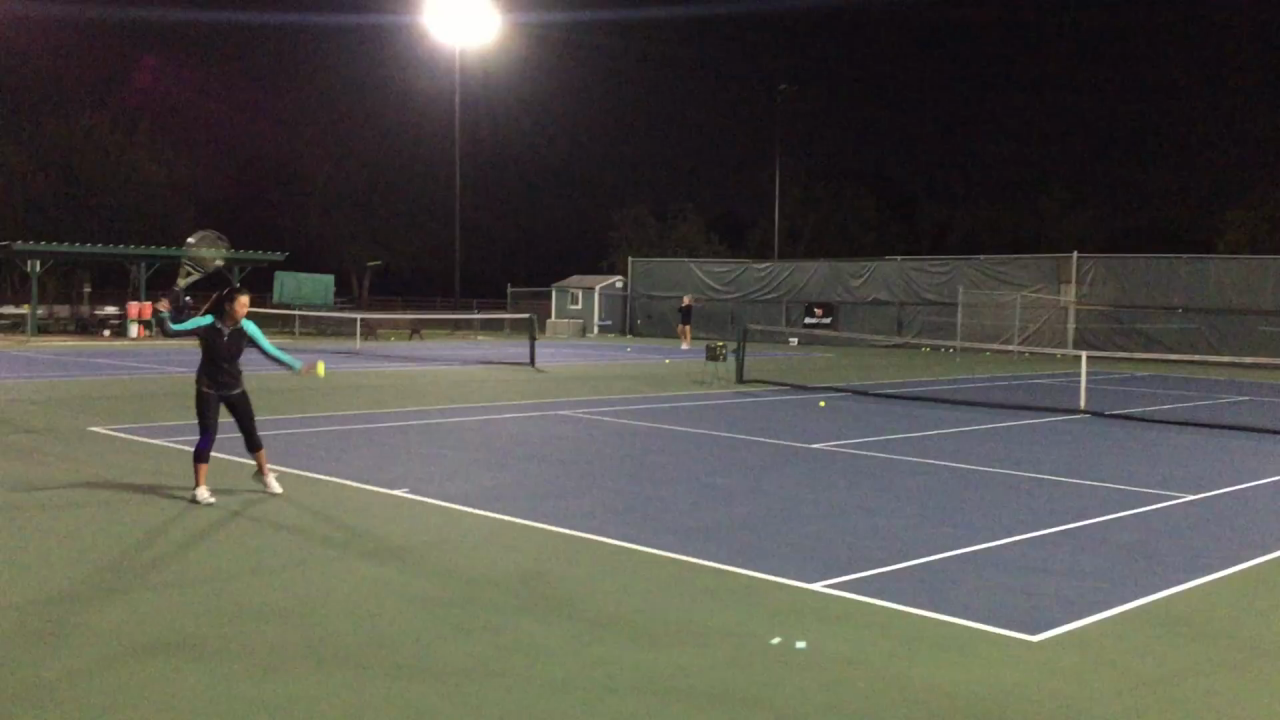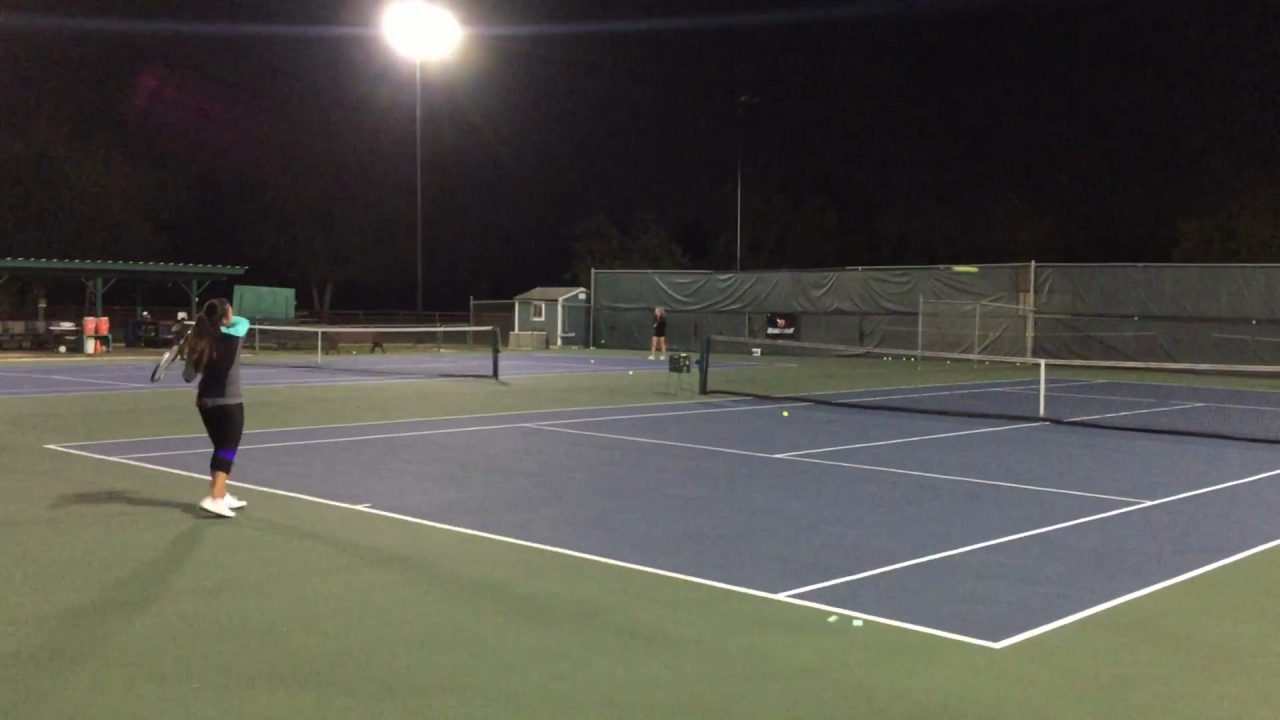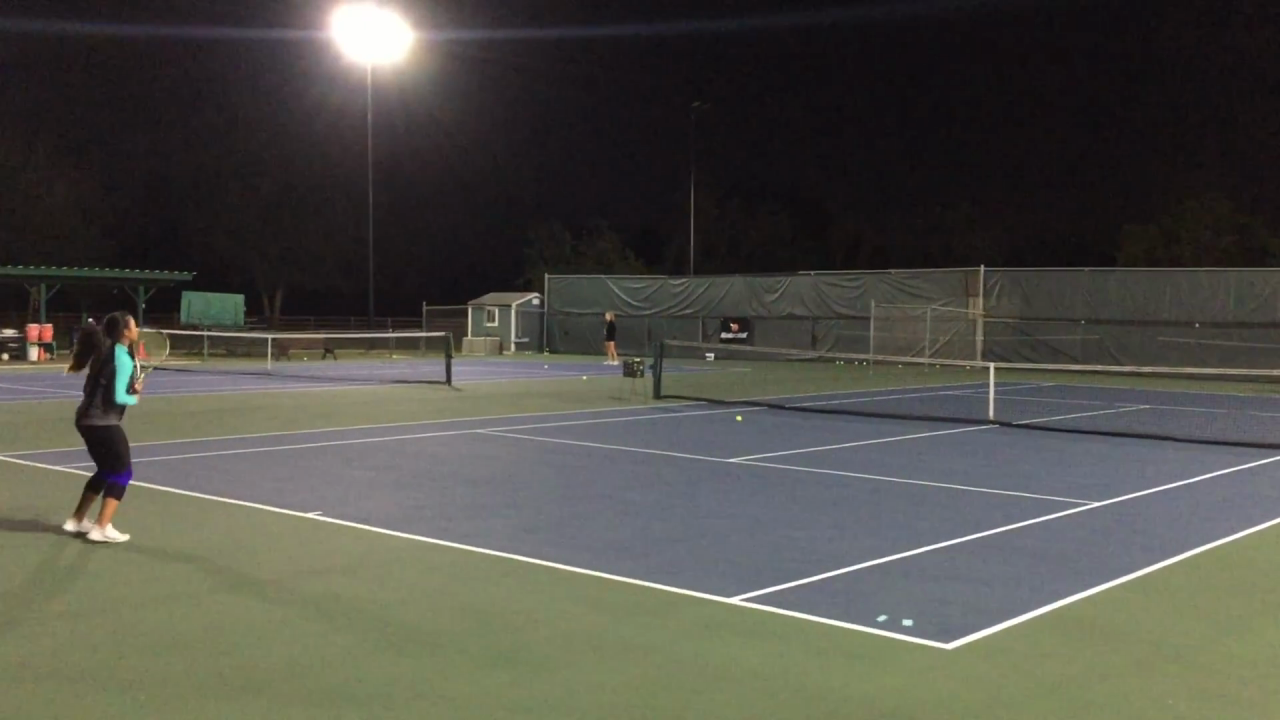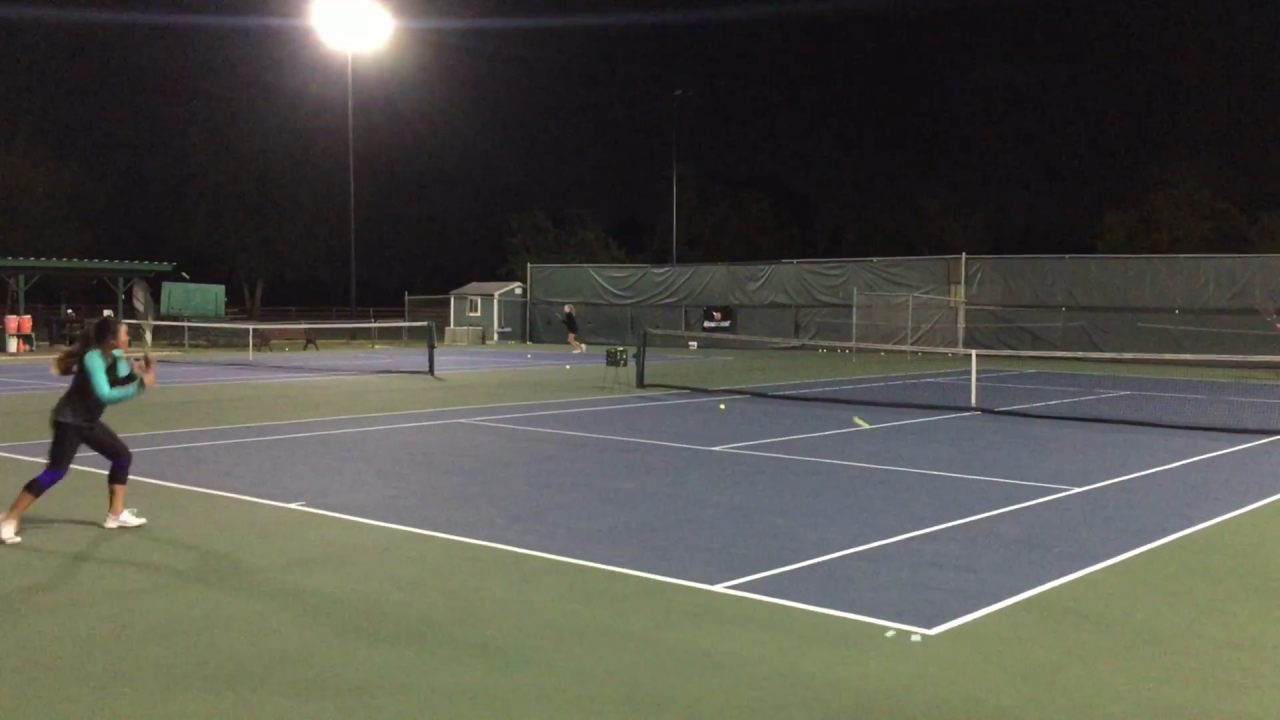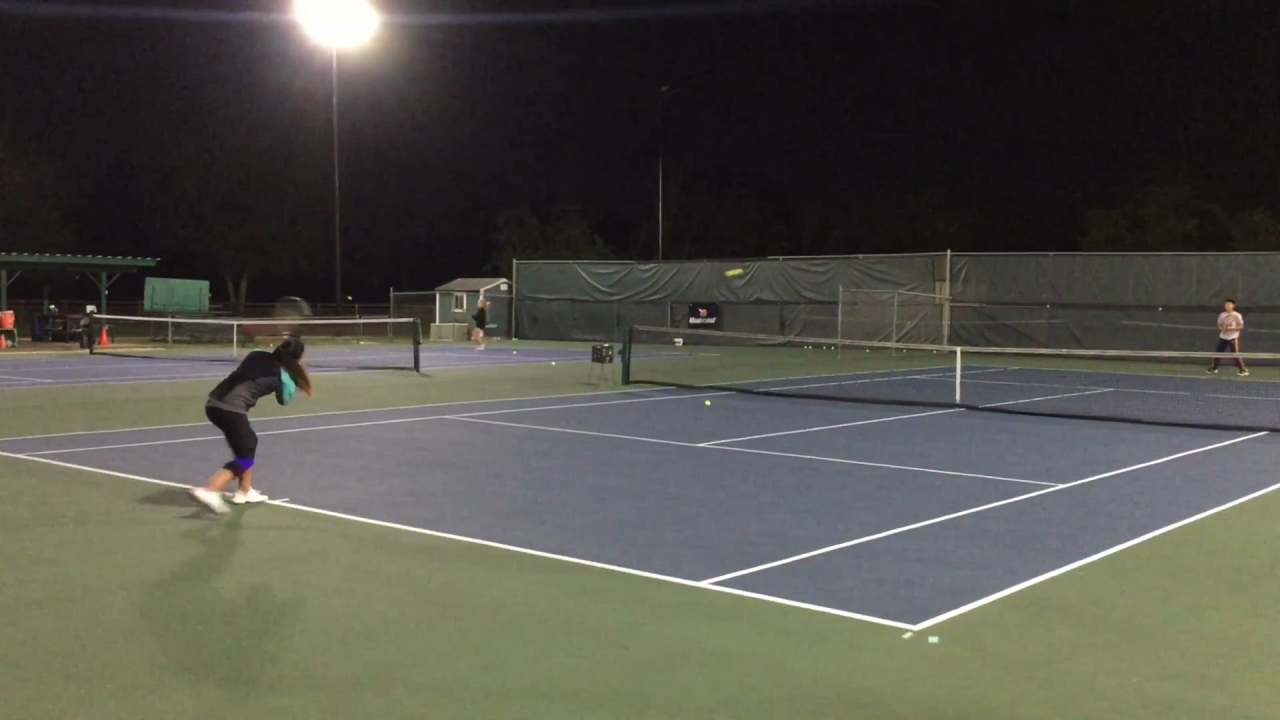
dt=1s
person 1, frame 1
left shoulder: (248, 328)
right shoulder: (206, 323)
left elbow: (271, 352)
right elbow: (170, 331)
left wrist: (298, 367)
right wrist: (163, 313)
left hip: (234, 388)
right hip: (208, 389)
left knee: (250, 432)
right knee: (208, 436)
left ankle: (264, 473)
right ankle: (200, 488)
person 1, frame 2
left shoulder: (197, 341)
right shoulder: (236, 335)
left elbow: (188, 377)
right elbow: (244, 320)
right wrist: (230, 320)
left hip: (206, 401)
right hip: (230, 402)
left knee: (220, 449)
right knee: (228, 451)
left ankle: (222, 497)
right ankle: (214, 498)
person 1, frame 3
left shoulder: (103, 352)
right shoulder: (124, 359)
right elbow: (118, 398)
left wrist: (131, 389)
right wrist: (133, 399)
left hip: (87, 420)
right hip: (104, 422)
left knee: (106, 471)
right knee: (123, 472)
left ankle: (77, 520)
right ankle: (101, 527)
person 1, frame 4
left shoulder: (116, 356)
right shoulder: (94, 360)
left elbow: (119, 384)
right elbow: (105, 396)
left wrist: (134, 374)
right wrist: (140, 386)
left hip: (89, 421)
right hip: (69, 421)
left knee: (122, 457)
right knee: (55, 472)
left ankle: (116, 514)
person 1, frame 5
left shoulder: (256, 355)
right shoulder: (283, 376)
right elbow: (285, 400)
left hip: (215, 404)
right hip: (231, 409)
left knee: (249, 442)
right knee: (244, 458)
left ankle: (244, 492)
right ankle: (208, 491)
